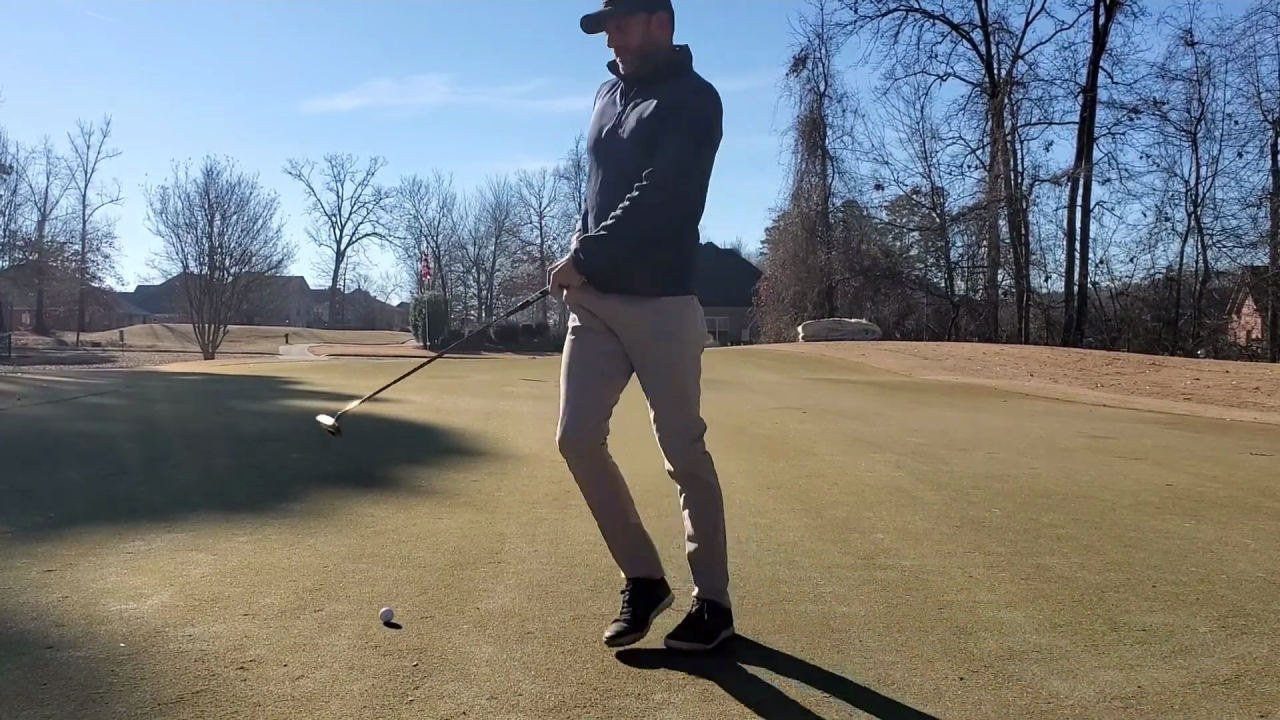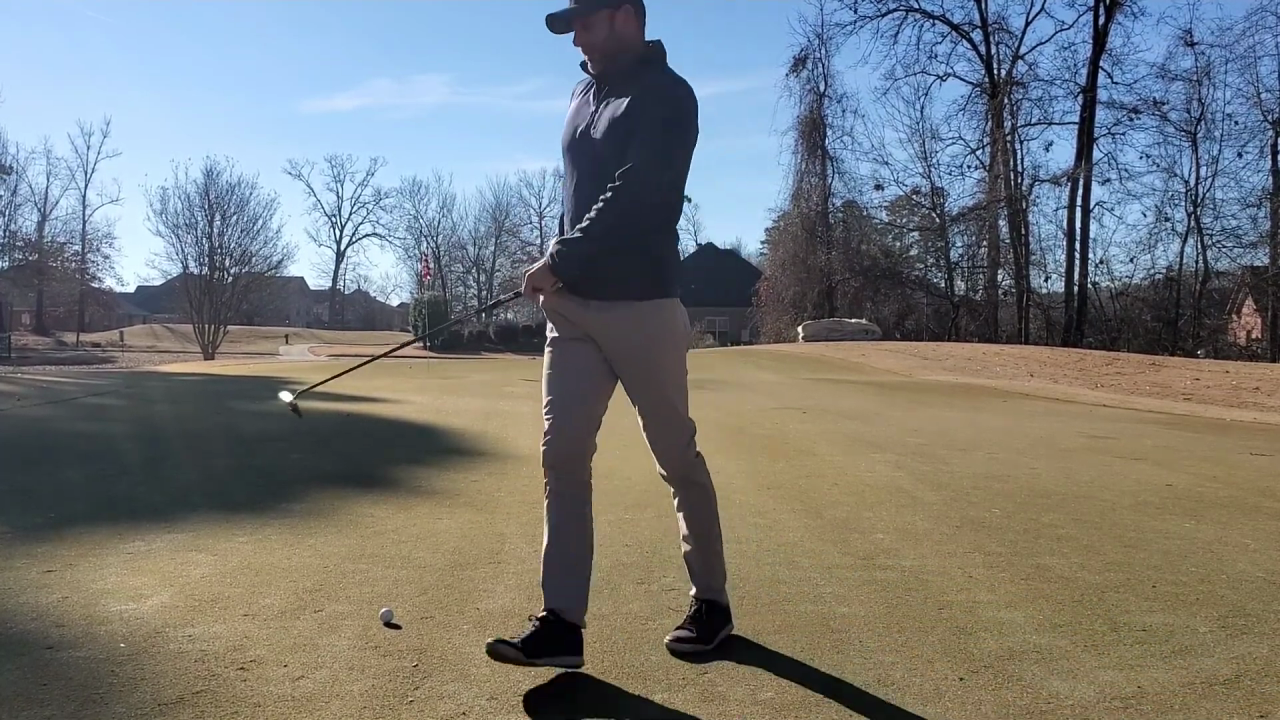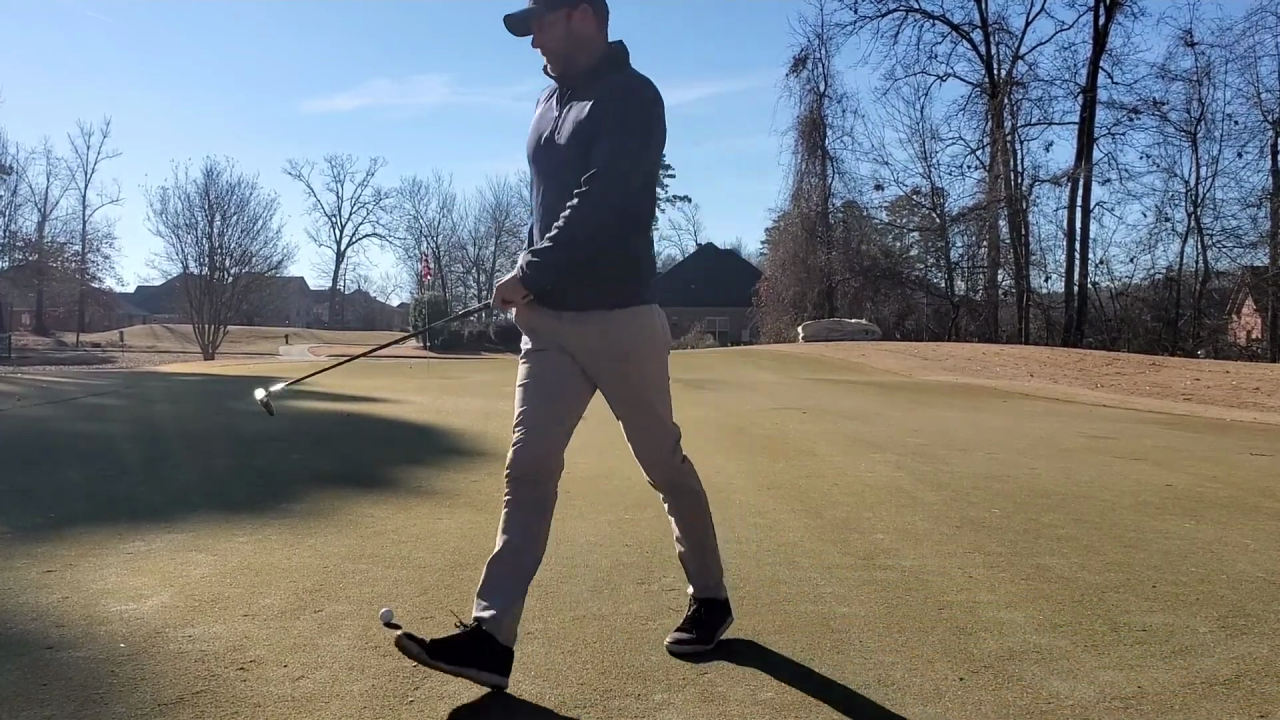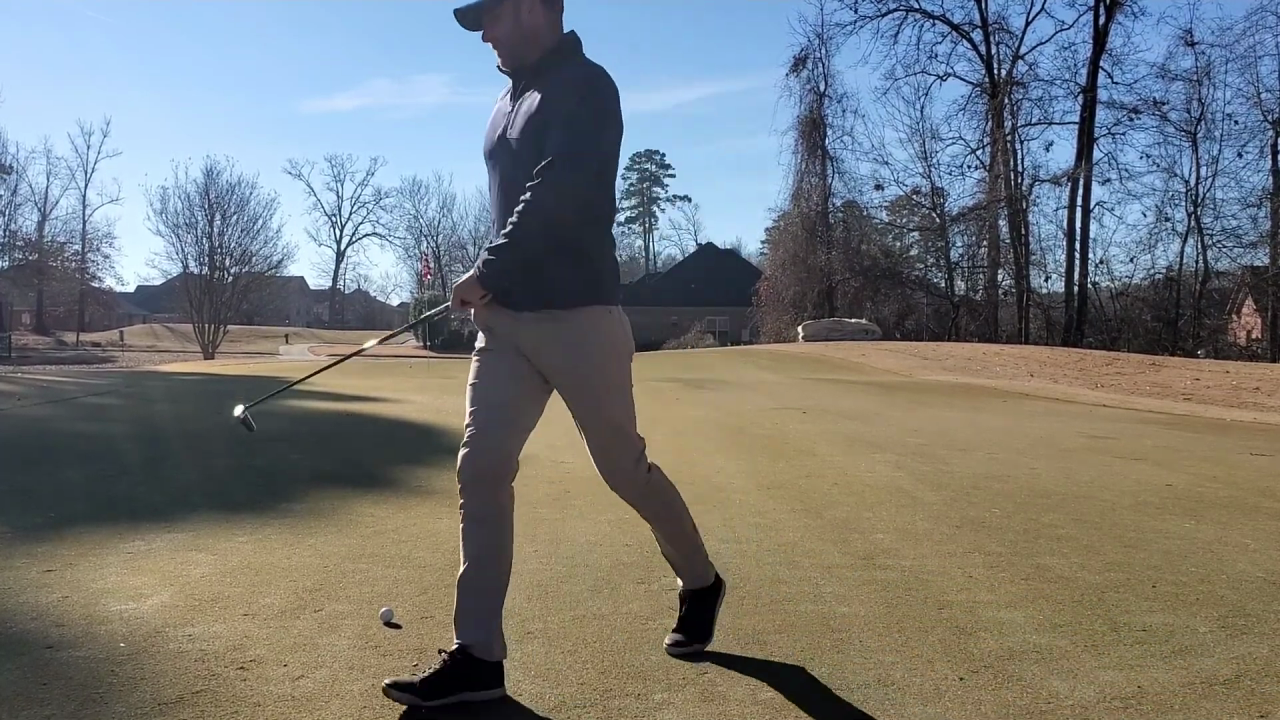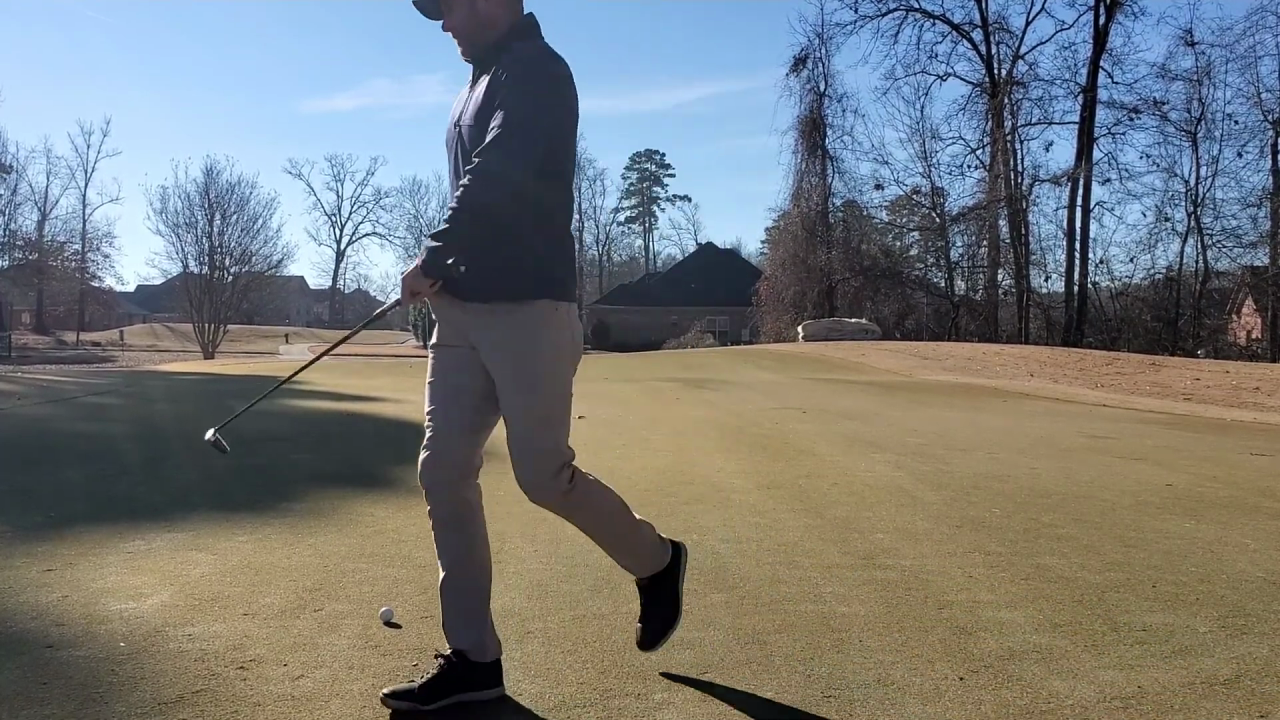
dt=0.1s
person 1, frame 1
left shoulder: (693, 99)
right shoulder: (608, 96)
left elbow: (658, 198)
left wrist: (583, 258)
right wrist: (578, 256)
left hip: (662, 301)
right hip: (595, 300)
left knee: (684, 451)
right knee: (577, 438)
left ankle: (713, 603)
right ankle: (644, 576)
person 1, frame 2
left shoulder: (666, 96)
right shoulder: (583, 97)
left elbow: (634, 197)
left wrist: (557, 262)
right wrist: (556, 265)
left hip: (644, 305)
right hip: (575, 304)
left knee: (677, 459)
right knee: (561, 450)
left ankle: (711, 600)
right ankle: (557, 623)
person 1, frame 3
left shoulder: (631, 98)
right shoulder: (550, 100)
left elbow: (601, 204)
left wrist: (529, 273)
right wrist: (530, 279)
left hip: (618, 313)
right hip: (548, 316)
left knee: (663, 463)
right knee: (529, 465)
left ankle: (711, 599)
right ankle: (490, 636)
person 1, frame 4
left shoulder: (583, 87)
right shoulder: (511, 95)
left elbow: (554, 197)
left wrist: (485, 274)
right wrist: (490, 277)
left hip: (579, 313)
right hip: (506, 317)
left knee: (622, 465)
right knee: (480, 471)
left ankle: (697, 582)
right ankle: (478, 657)
person 1, frame 5
left shoulder: (535, 71)
right shoulder: (485, 80)
left elbow: (494, 179)
left wrist: (433, 262)
right wrist: (442, 271)
left hip: (530, 306)
right hip: (463, 310)
left knee: (543, 475)
right knee: (442, 474)
left ankle: (654, 559)
right ankle: (472, 658)
